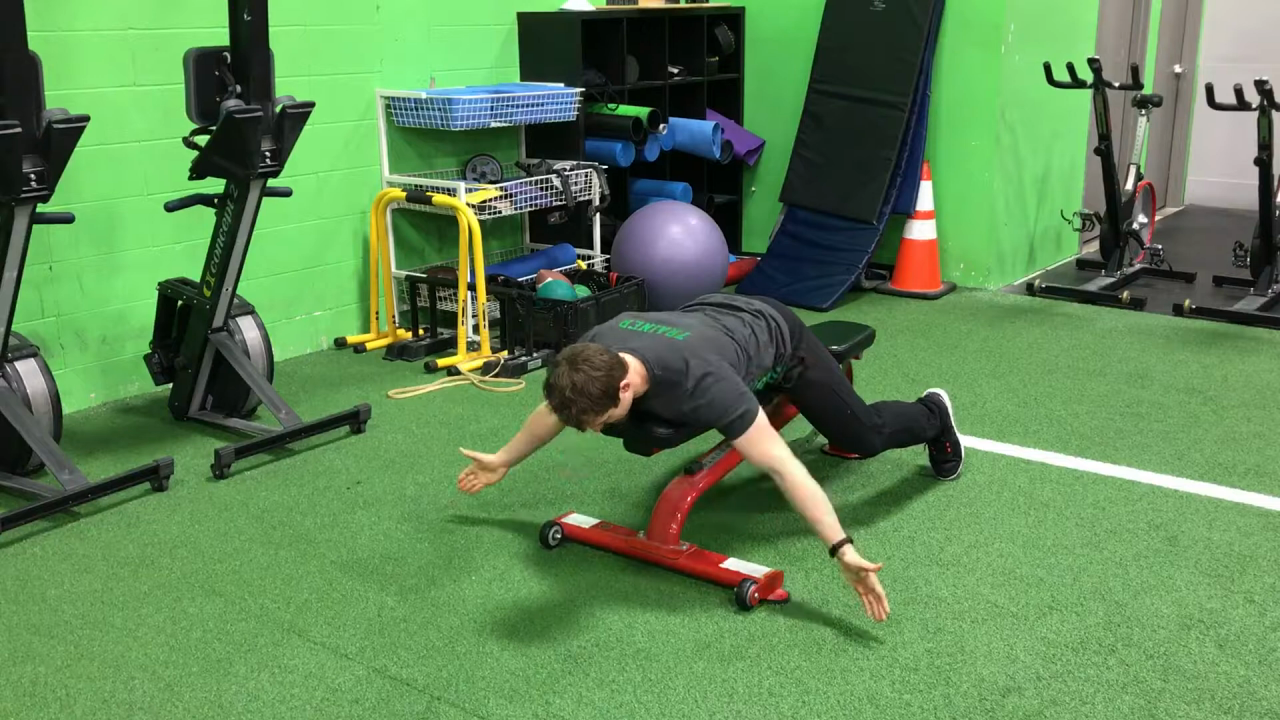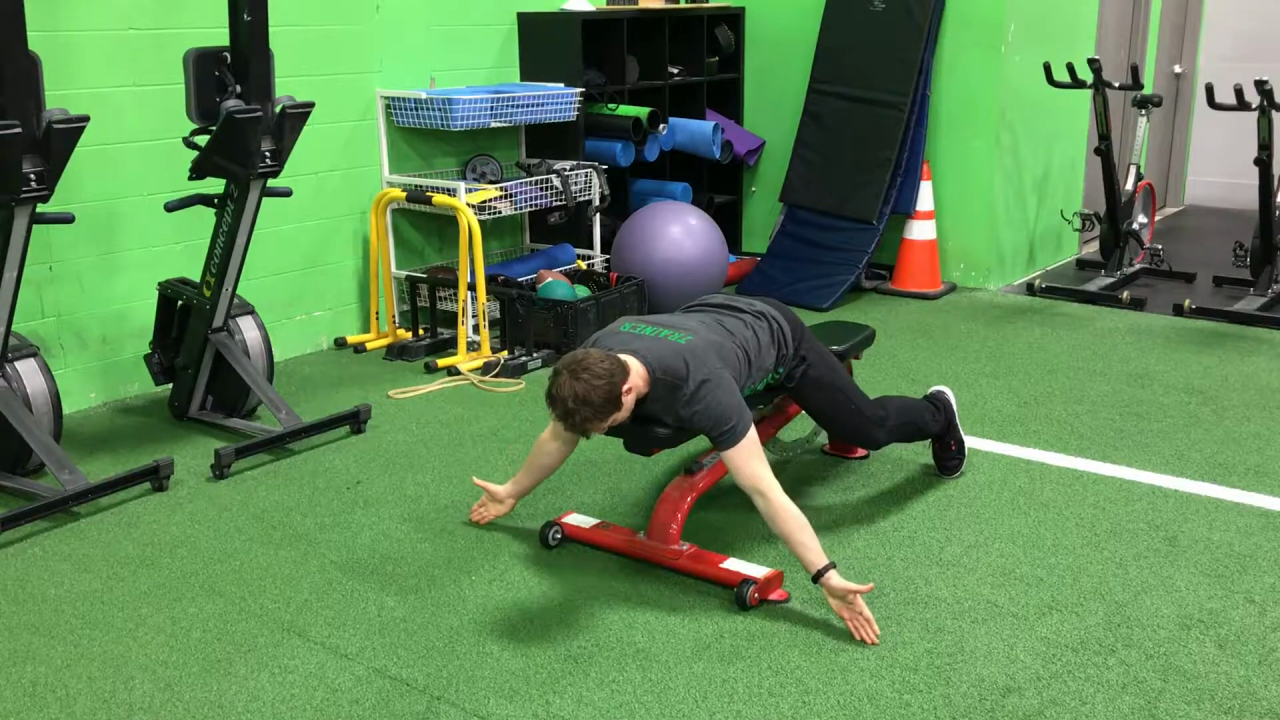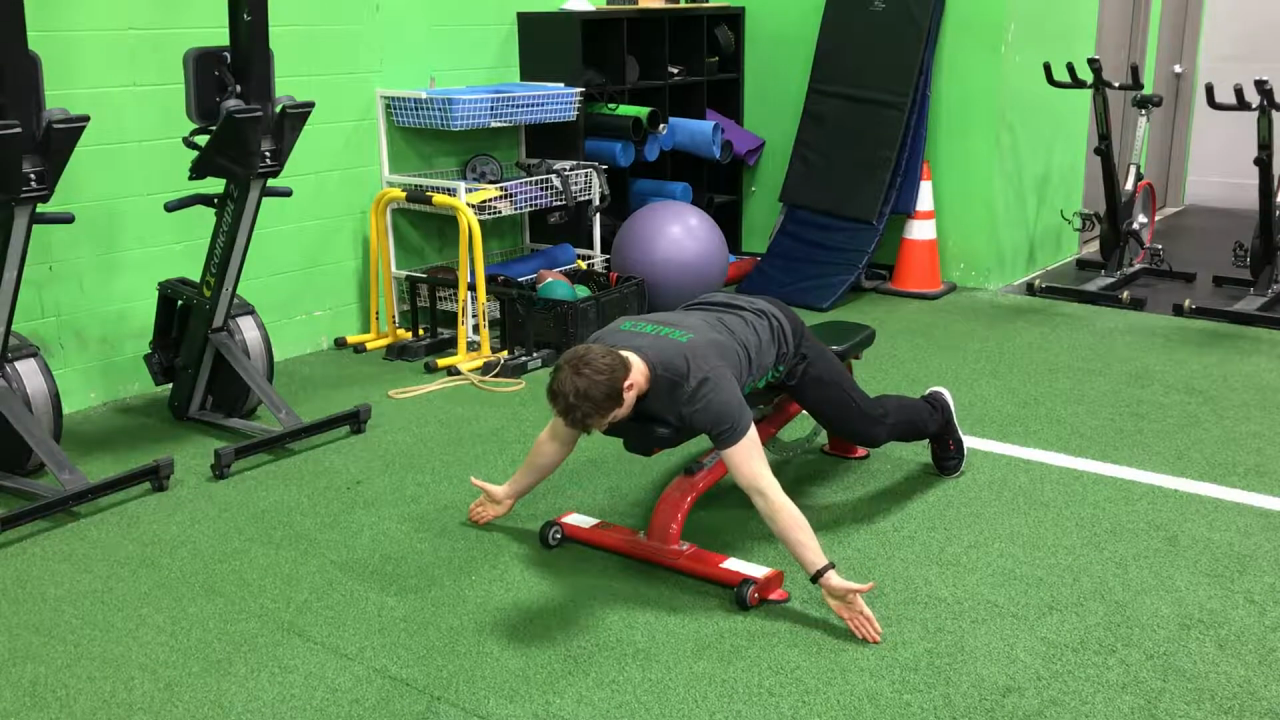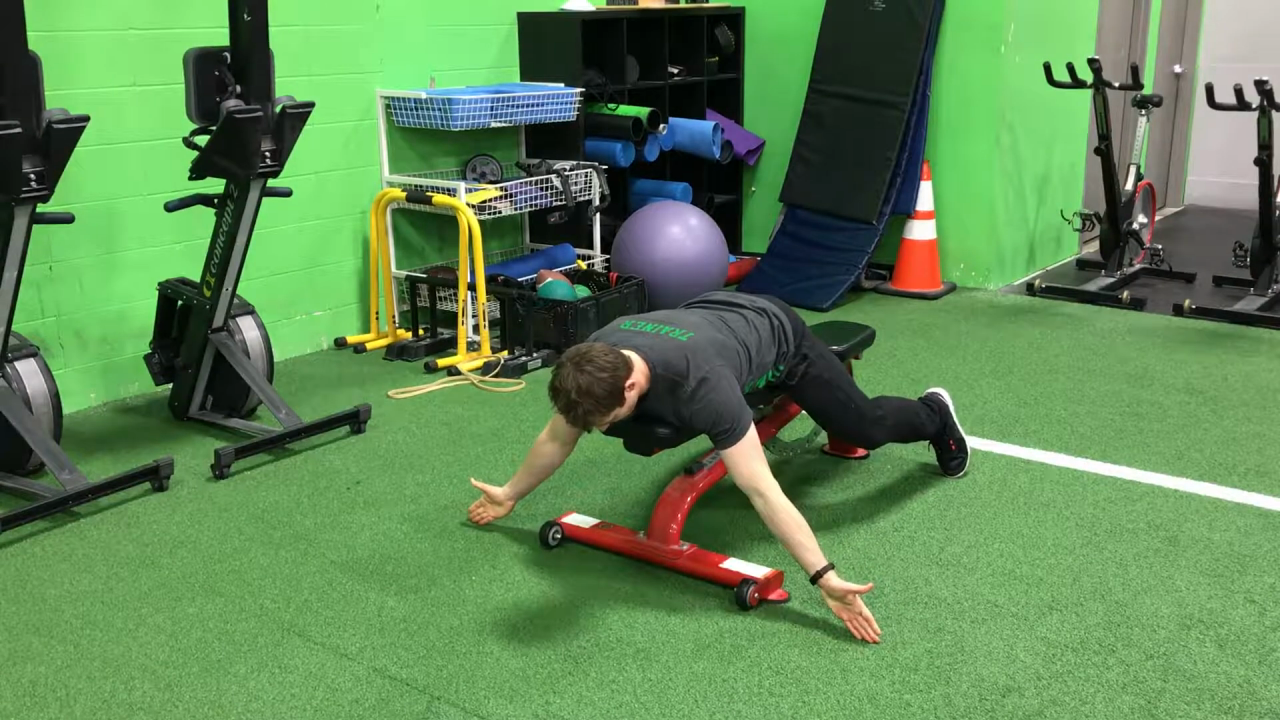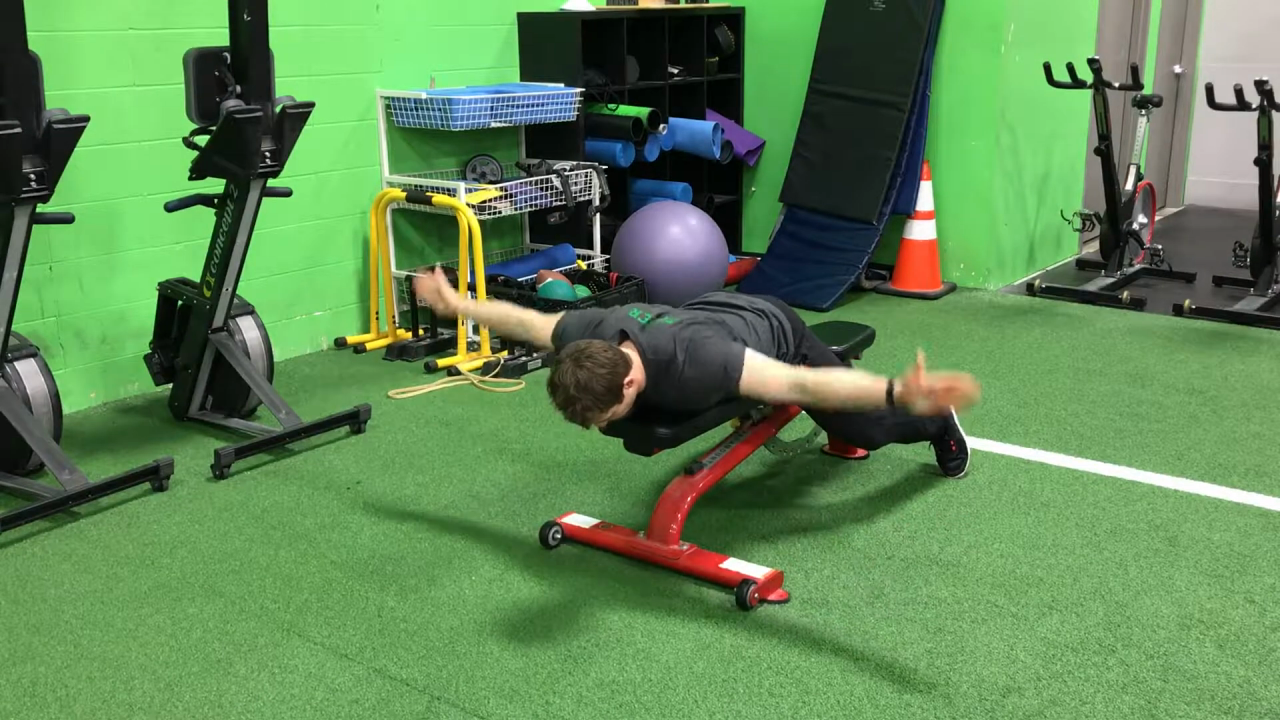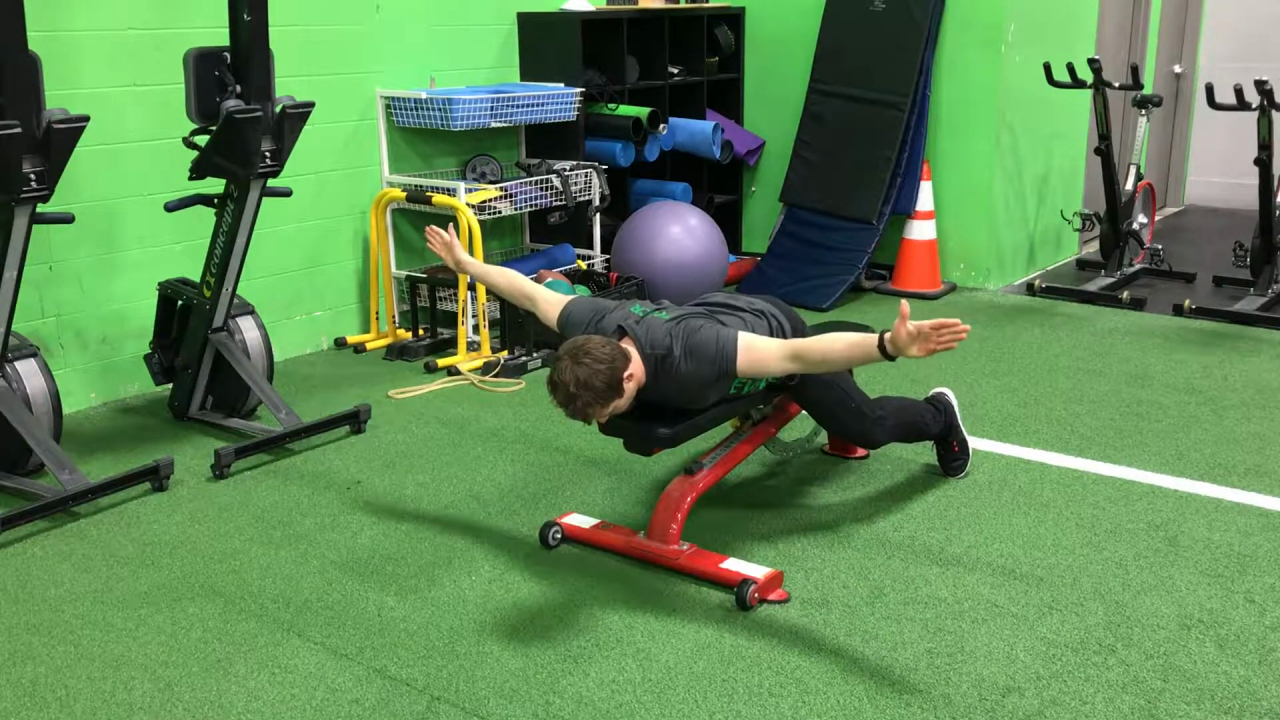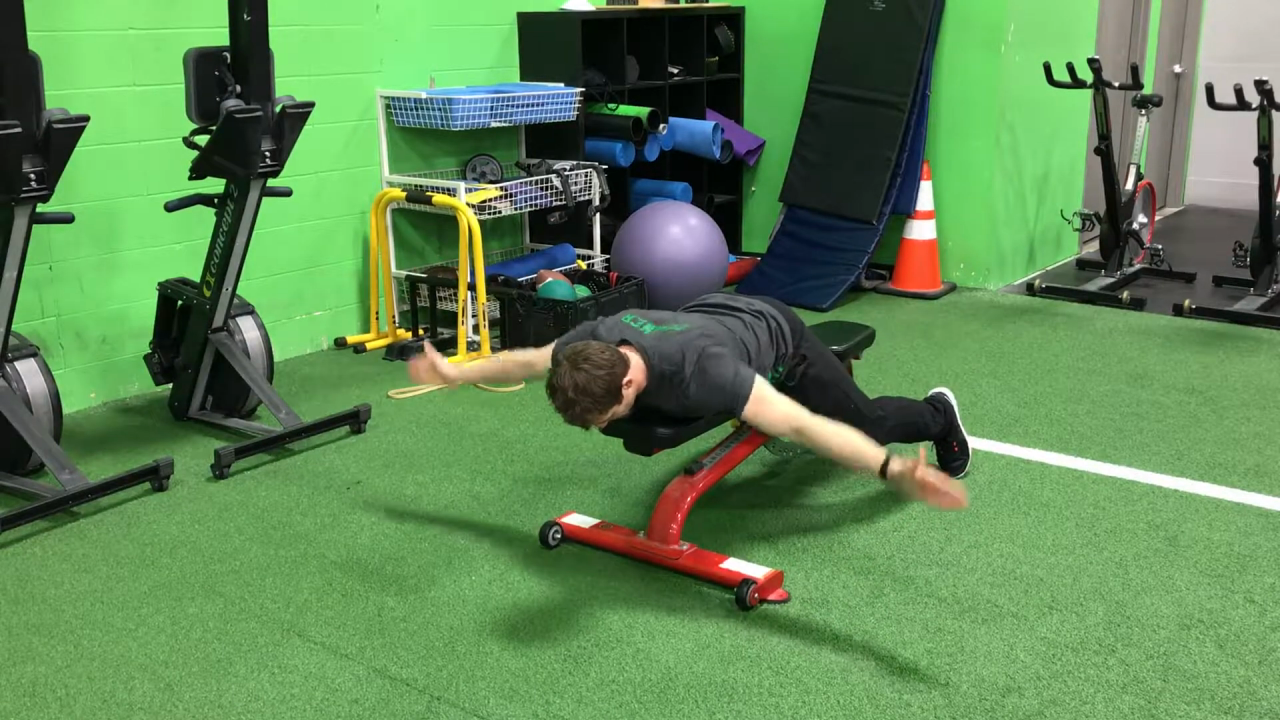
dt=0.5s
person 1, frame 1
left shoulder: (699, 383)
right shoulder: (590, 357)
left elbow: (782, 467)
right elbow: (553, 410)
left wrist: (843, 551)
right wrist: (502, 461)
left hip: (776, 335)
right hip: (716, 316)
left knee: (863, 434)
left ankle: (932, 416)
person 1, frame 2
left shoulder: (698, 388)
right shoulder: (592, 365)
left elbow: (763, 490)
right elbow: (560, 434)
left wrist: (827, 578)
right wrist: (511, 493)
left hip: (777, 336)
right hip: (719, 314)
left knee: (867, 426)
left ankle: (937, 413)
person 1, frame 3
left shoulder: (699, 386)
right shoulder: (592, 362)
left elbow: (763, 490)
right elbow: (558, 434)
left wrist: (826, 577)
right wrist: (509, 493)
left hip: (778, 335)
right hip: (718, 313)
left knee: (867, 424)
left ankle: (935, 413)
person 1, frame 4
left shoulder: (699, 385)
right shoulder: (592, 363)
left elbow: (762, 491)
right elbow: (556, 437)
left wrist: (825, 578)
right wrist: (510, 494)
left hip: (777, 334)
right hip: (718, 313)
left knee: (865, 425)
left ankle: (934, 416)
person 1, frame 5
left shoulder: (689, 364)
right shoulder: (594, 333)
left elbow: (803, 384)
right elbow: (528, 321)
left wrist: (899, 392)
right wrist: (458, 303)
left hip: (775, 337)
right hip: (717, 315)
left knee: (863, 430)
left ankle: (934, 421)
person 1, frame 6
left shoulder: (686, 355)
right shoulder: (591, 328)
left elbow: (798, 355)
right elbow: (531, 293)
left wrist: (890, 345)
right wrist: (466, 263)
left hip: (776, 334)
right hip: (722, 314)
left knee: (865, 427)
left ankle: (938, 415)
person 1, frame 7
left shoulder: (696, 369)
right shoulder: (594, 347)
left elbow: (802, 423)
right elbow: (529, 361)
left wrist: (892, 468)
right wrist: (455, 371)
left hip: (776, 336)
right hip: (719, 317)
left knee: (867, 420)
left ankle: (938, 416)
